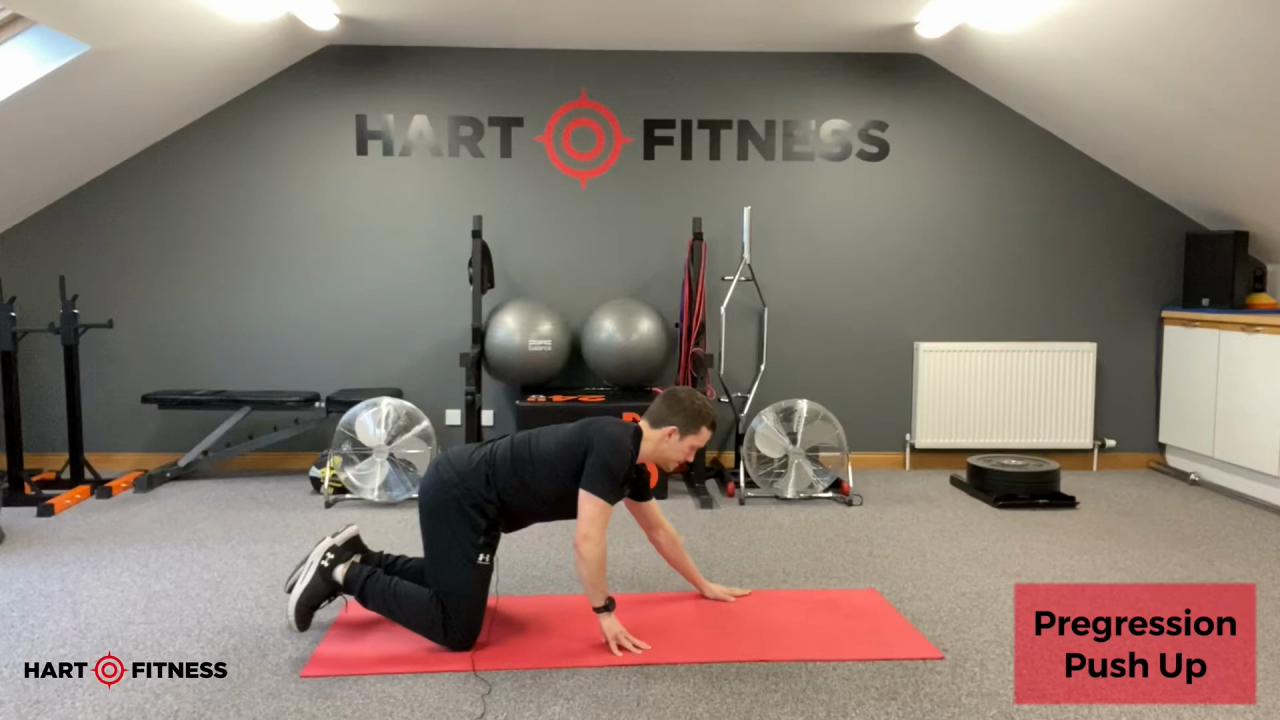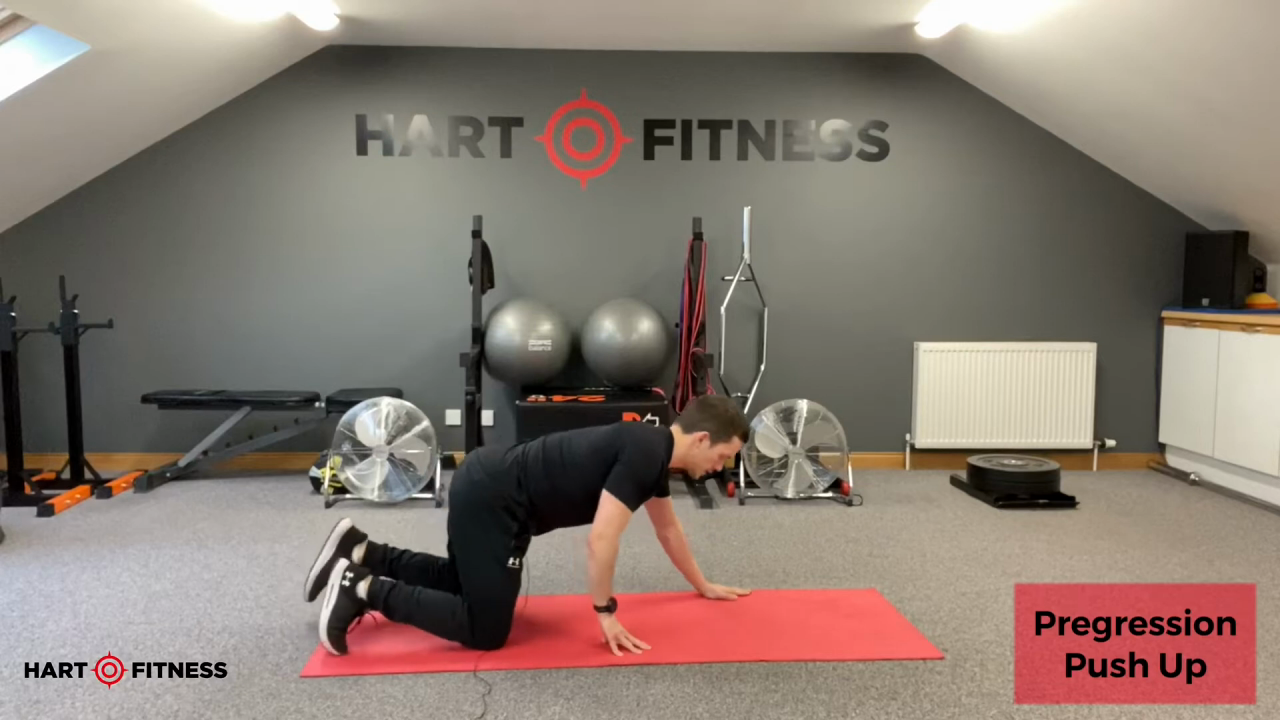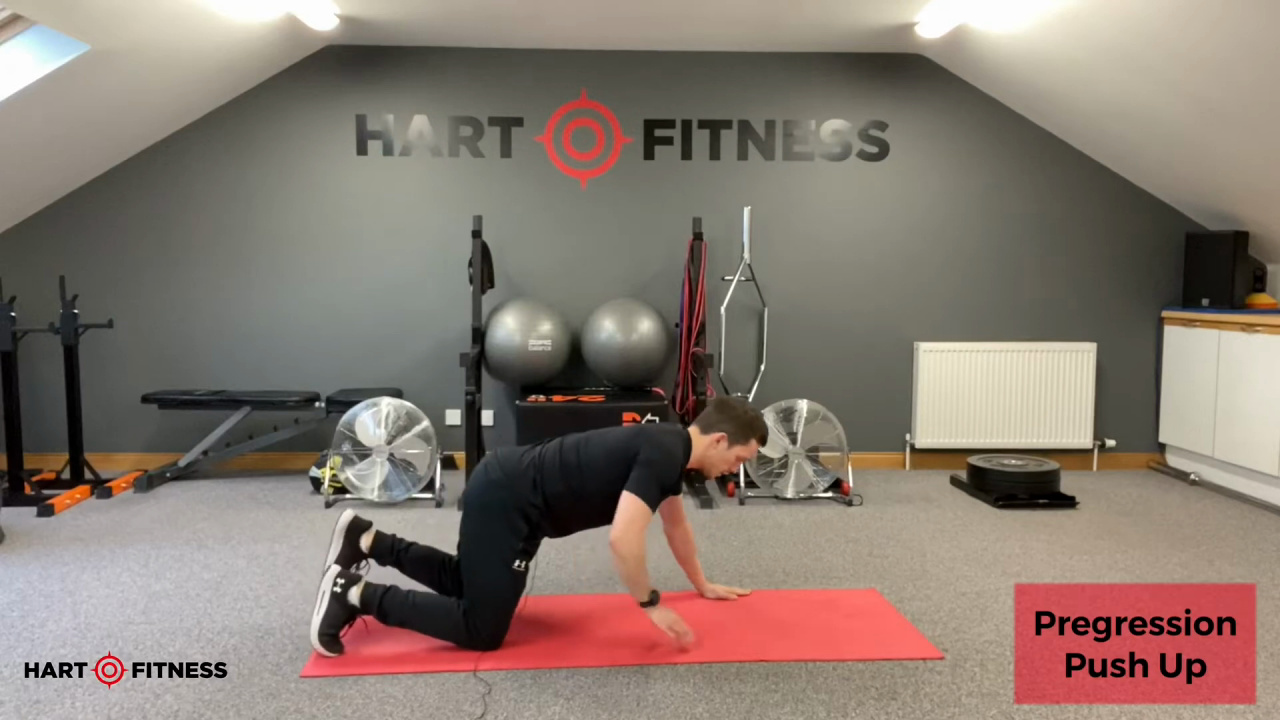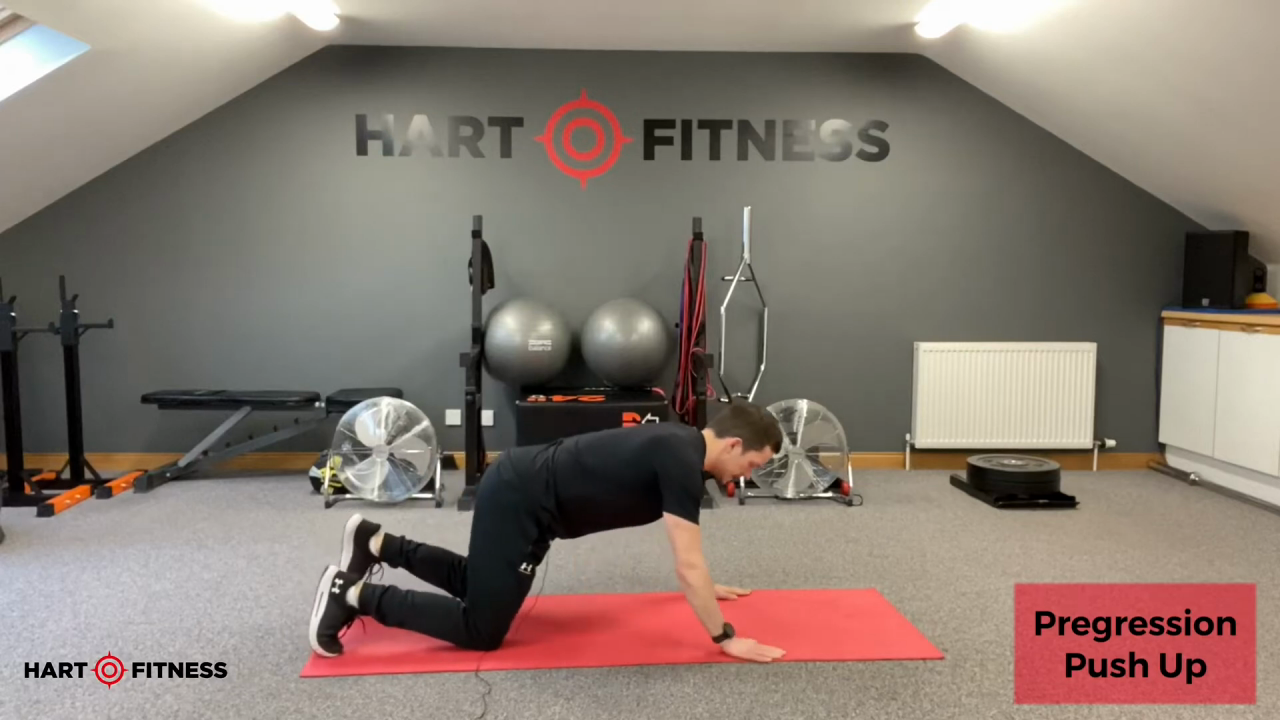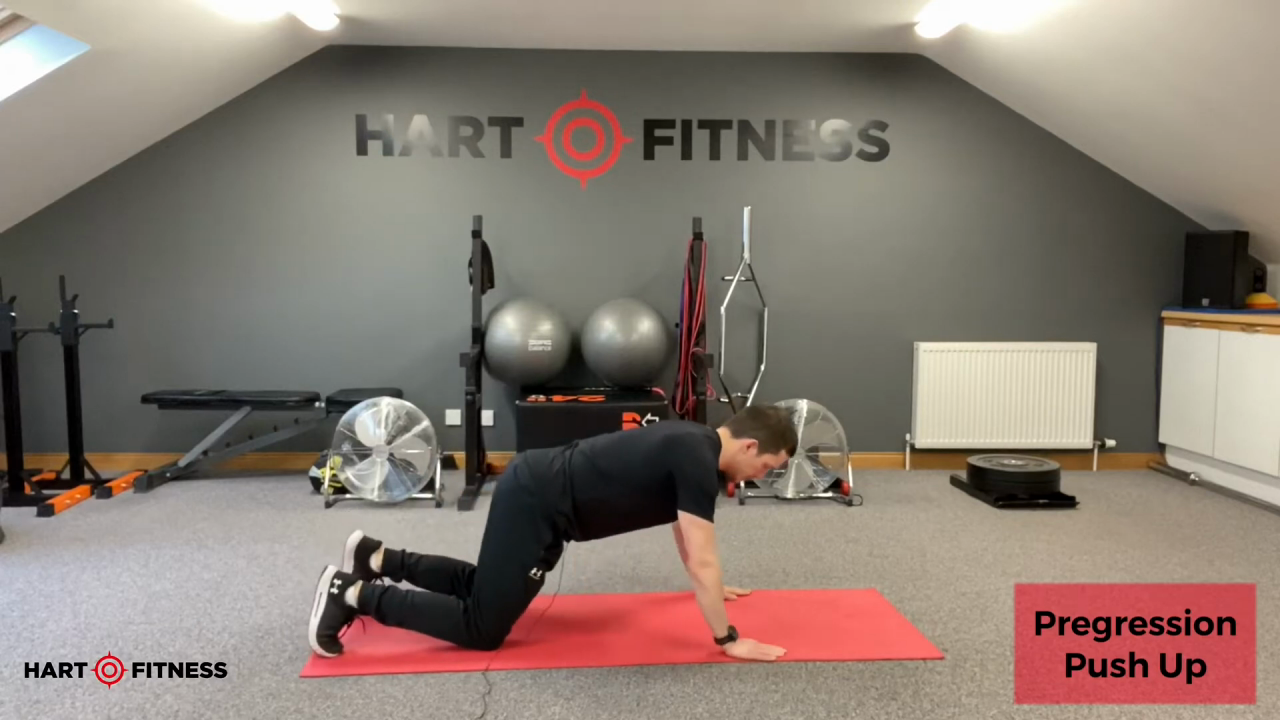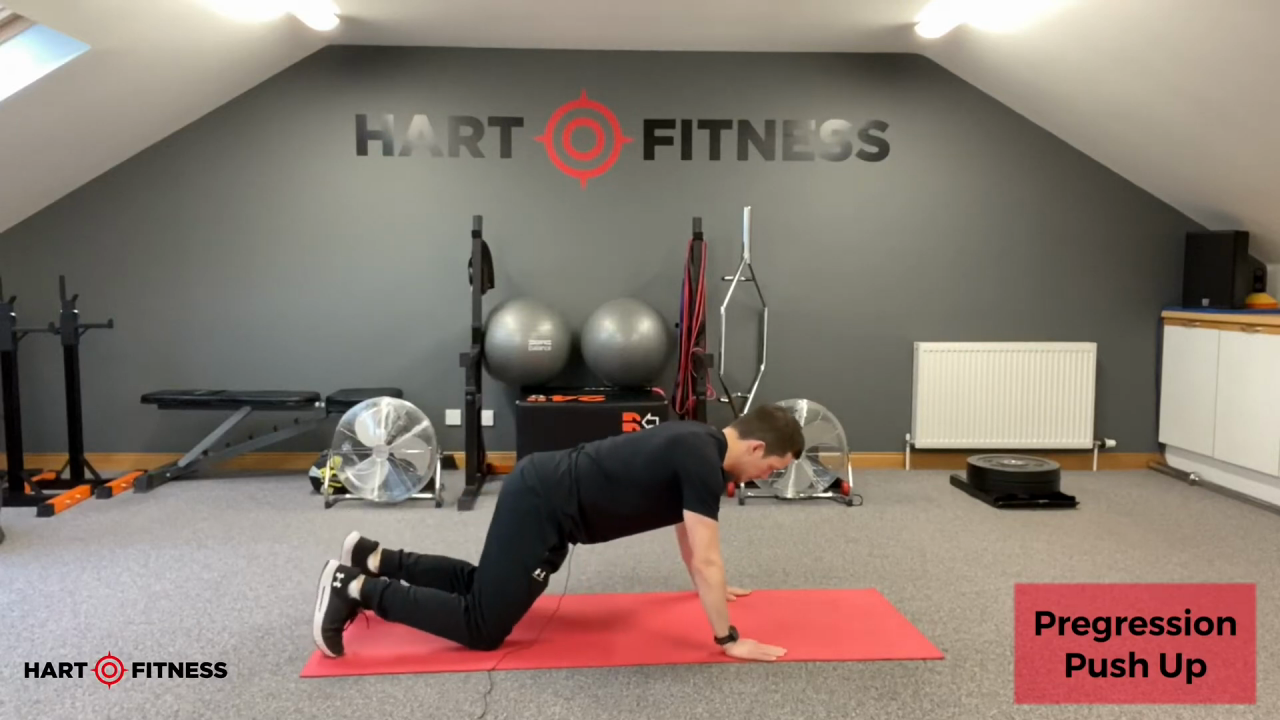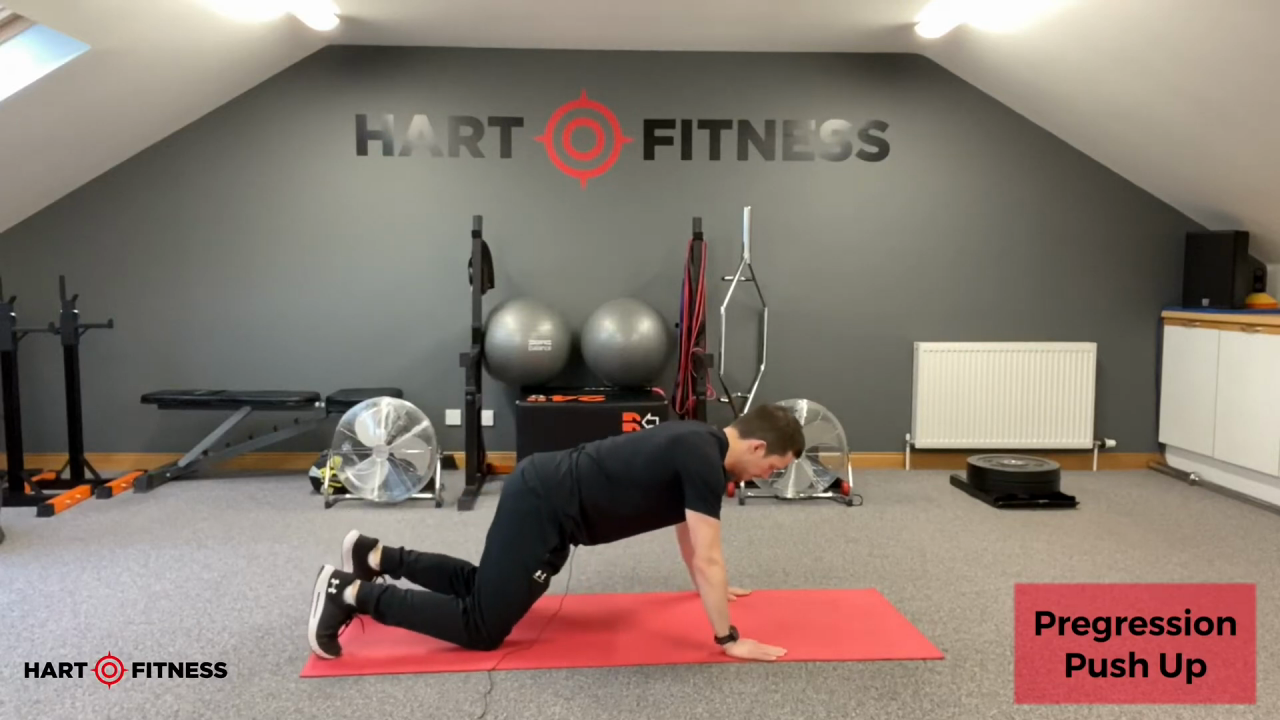
dt=0.3s
person 1, frame 1
left shoulder: (629, 458)
right shoulder: (613, 446)
left elbow: (657, 528)
right elbow: (588, 540)
left wrist: (703, 585)
right wrist: (605, 612)
left hip: (460, 488)
right hip: (456, 495)
left knee: (455, 585)
right knee: (457, 630)
left ankle: (355, 556)
right ankle: (342, 573)
person 1, frame 2
left shoulder: (654, 453)
right shoulder: (645, 452)
left elbow: (668, 528)
right elbow: (601, 539)
left wrist: (704, 586)
right wrist: (605, 612)
left hip: (486, 486)
right hip: (489, 498)
left knee: (466, 585)
right knee: (487, 631)
left ankle: (360, 553)
right ankle: (362, 588)
person 1, frame 3
left shoulder: (670, 446)
right shoulder: (664, 455)
left elbow: (675, 524)
right elbow: (623, 537)
left wrist: (703, 585)
right wrist: (652, 604)
left hip: (506, 487)
right hip: (506, 499)
left knee: (467, 585)
right knee: (481, 629)
left ankle: (366, 539)
right ankle: (354, 593)
person 1, frame 4
left shoulder: (681, 444)
right shoulder: (683, 461)
right elbow: (688, 565)
left wrist: (705, 588)
right wrist: (726, 638)
left hip: (518, 486)
right hip: (517, 500)
left knee: (480, 587)
right knee: (481, 628)
left ankle: (377, 543)
right ankle: (353, 594)
person 1, frame 5
left shoulder: (692, 443)
right shoulder: (698, 462)
left elbow: (683, 530)
right elbow: (702, 560)
left wrist: (709, 587)
right wrist: (728, 640)
left hip: (534, 488)
right hip: (535, 502)
left knee: (485, 588)
right knee: (482, 627)
left ankle: (375, 559)
right ankle: (352, 593)
person 1, frame 6
left shoulder: (698, 442)
right shoulder: (703, 460)
left elbow: (686, 531)
right elbow: (706, 559)
left wrist: (710, 586)
right wrist: (728, 639)
left hip: (541, 490)
right hip: (541, 506)
left knee: (486, 586)
right knee: (482, 627)
left ankle: (374, 559)
right ankle: (354, 586)
person 1, frame 7
left shoulder: (698, 443)
right shoulder: (704, 462)
left elbow: (686, 530)
right elbow: (708, 558)
left wrist: (709, 587)
right wrist: (728, 639)
left hip: (541, 493)
right hip: (542, 507)
left knee: (484, 587)
right knee: (482, 627)
left ankle: (374, 557)
right ankle: (349, 592)
